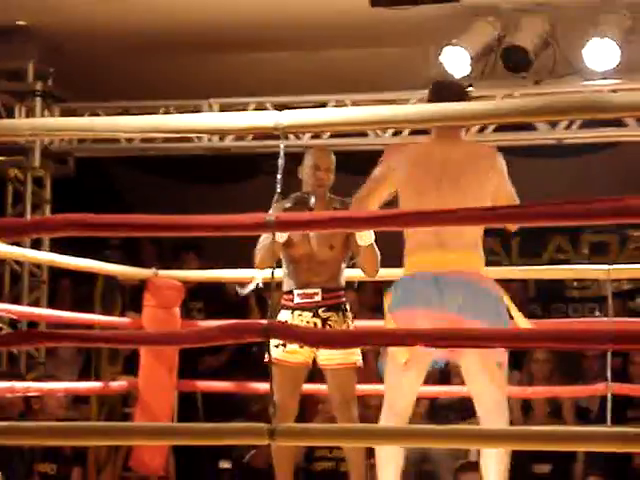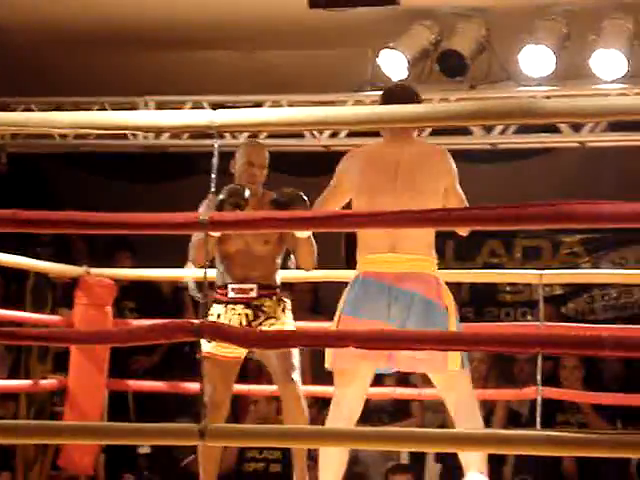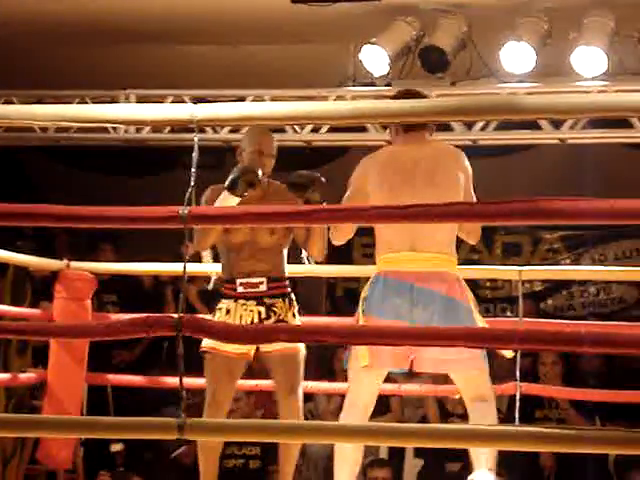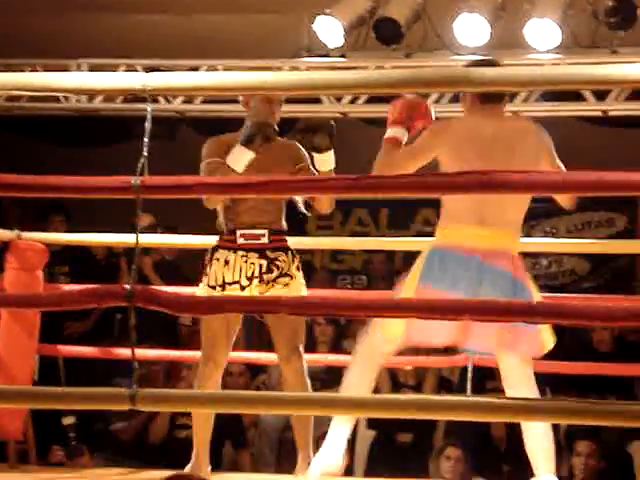
dt=0.7s
person 1, frame 1
left shoulder: (403, 156)
right shoulder: (489, 158)
left elbow: (357, 212)
right elbow: (512, 219)
left wrist: (382, 170)
left hip: (417, 292)
right hip: (470, 291)
left knee: (396, 410)
right knee: (493, 410)
person 1, frame 2
left shoulder: (355, 158)
right shoulder: (439, 158)
left elbow: (318, 217)
right elbow: (462, 226)
left hip: (367, 293)
right hip: (422, 295)
left knee: (344, 411)
right knee: (465, 407)
person 1, frame 3
left shoulder: (371, 164)
right shoulder: (457, 159)
left elbow: (337, 235)
right elbow: (472, 233)
left hip: (388, 293)
right hip: (442, 294)
left knee: (357, 404)
right knee: (480, 396)
person 1, frame 4
left shoulder: (448, 130)
right shoulder: (534, 135)
left elbow: (384, 174)
right elbow: (569, 199)
left wrist: (397, 130)
left hip: (448, 265)
right hip: (502, 275)
left knee: (373, 346)
right knee: (523, 390)
left ankle: (334, 445)
person 2, frame 1
left shoulder: (345, 211)
right shoulder: (281, 209)
left elbow: (371, 270)
right elbow: (261, 262)
left wrist: (363, 229)
left hip: (333, 313)
right hip: (292, 313)
left knee: (343, 407)
right knee: (283, 410)
person 2, frame 2
left shoulder: (280, 207)
right shoulder: (211, 205)
left elbow: (308, 263)
right elbow: (196, 258)
right wrist: (219, 216)
left hip: (268, 307)
right hip: (225, 309)
left knee: (288, 386)
right knee: (215, 407)
person 2, frame 3
left shoulder: (288, 196)
right shoulder: (216, 193)
left elbow: (317, 252)
right elbow: (199, 244)
left wrist: (316, 203)
right wrist: (231, 194)
left hip: (277, 304)
right hip: (232, 306)
left knee: (291, 399)
right knee: (216, 404)
person 2, frame 4
left shoulder: (292, 151)
right shoulder: (217, 147)
left elbow: (324, 205)
right elbow: (209, 198)
left wrist: (324, 152)
right wrist: (244, 148)
left hip: (278, 259)
right hip: (230, 259)
left knee: (293, 359)
right knee: (212, 362)
